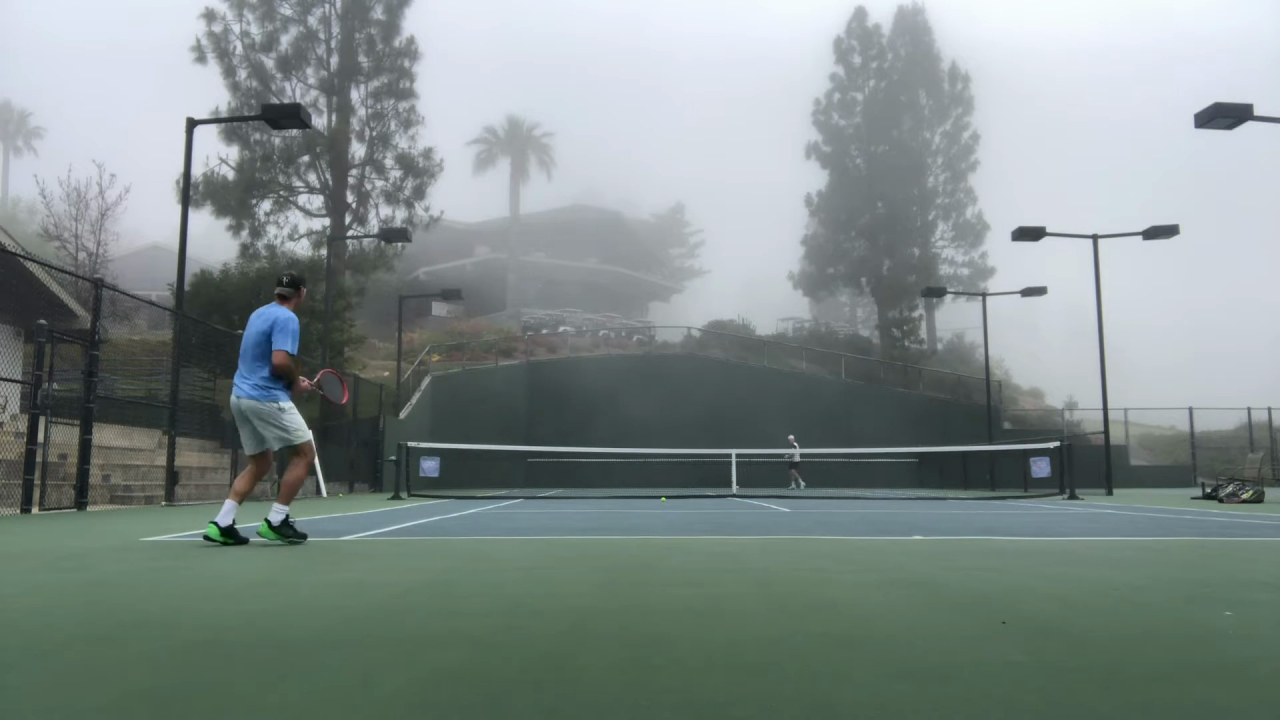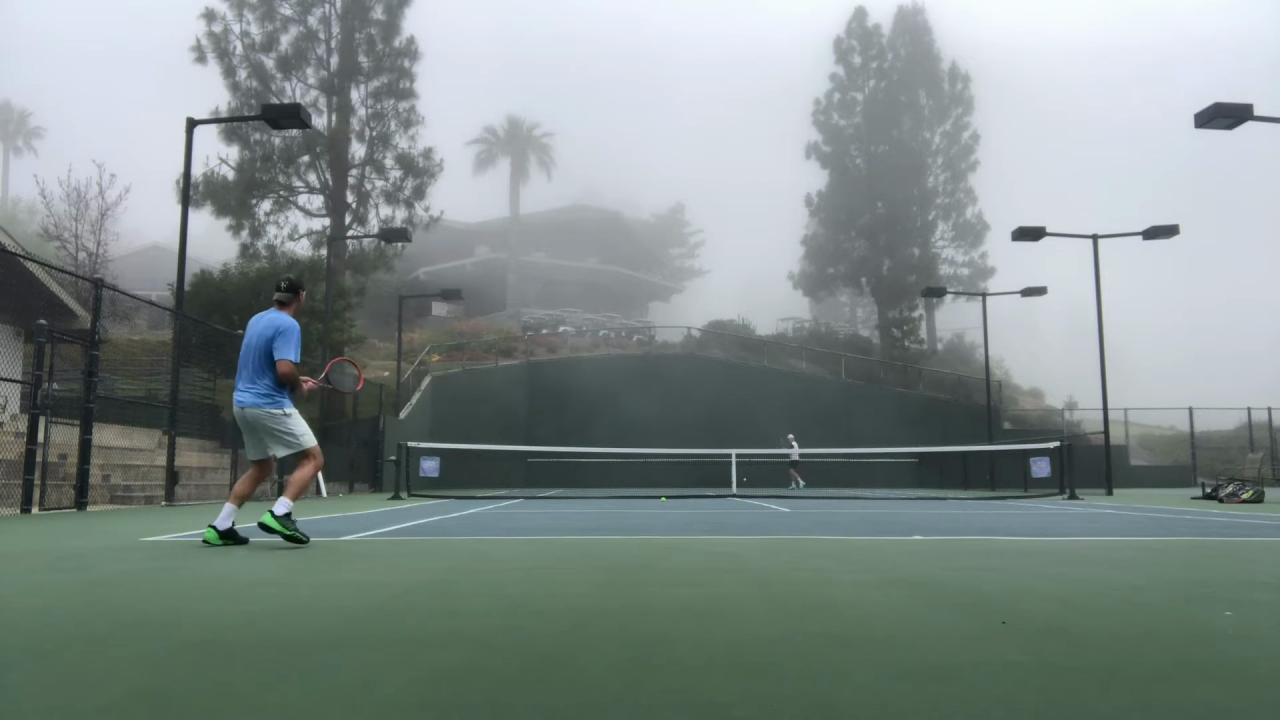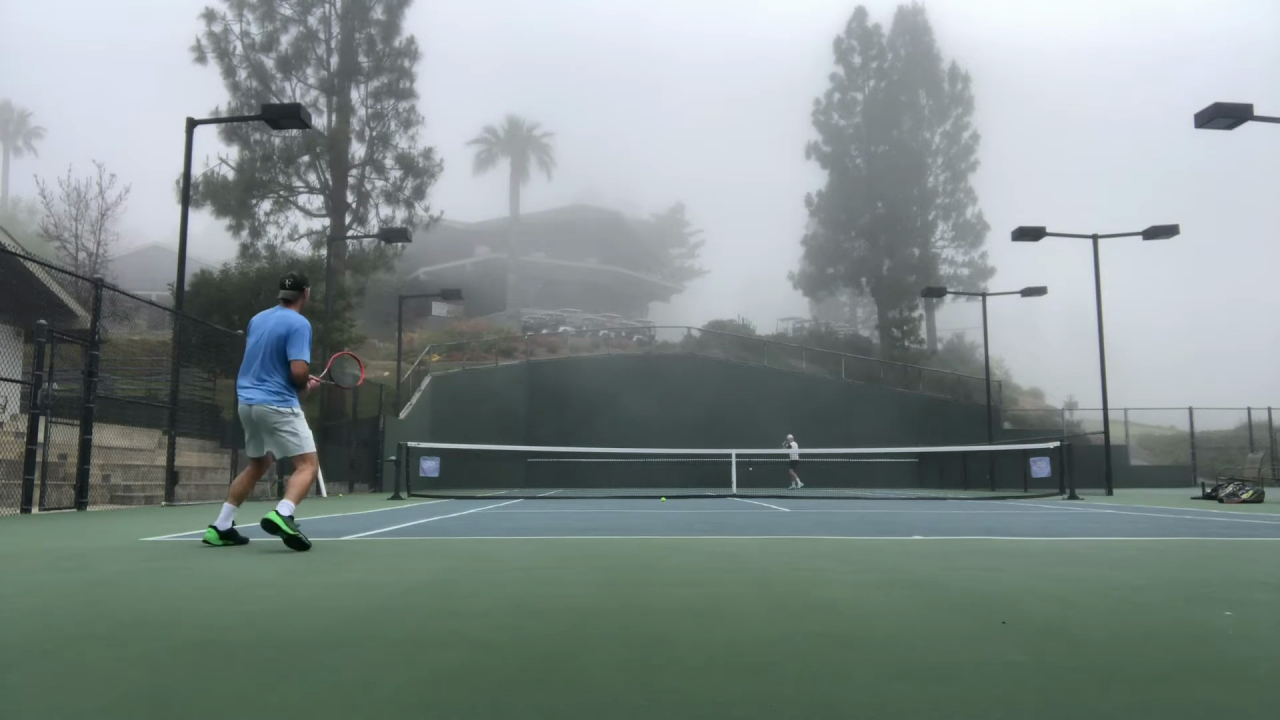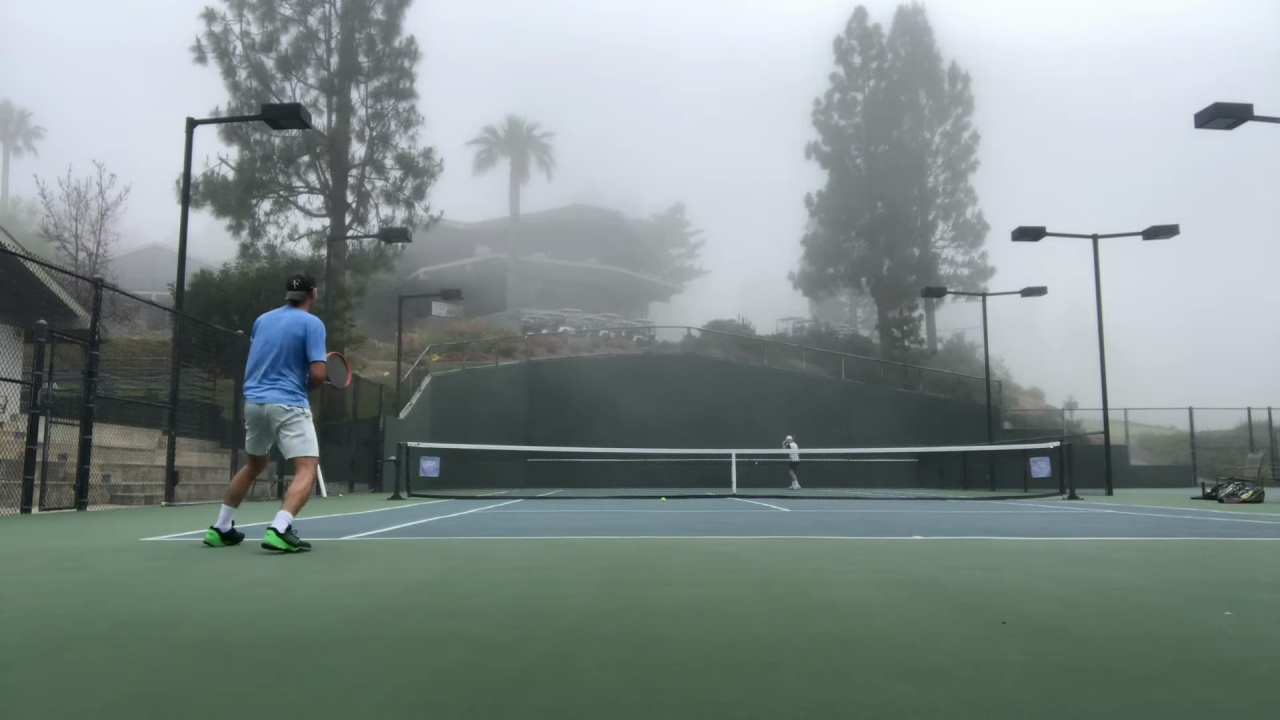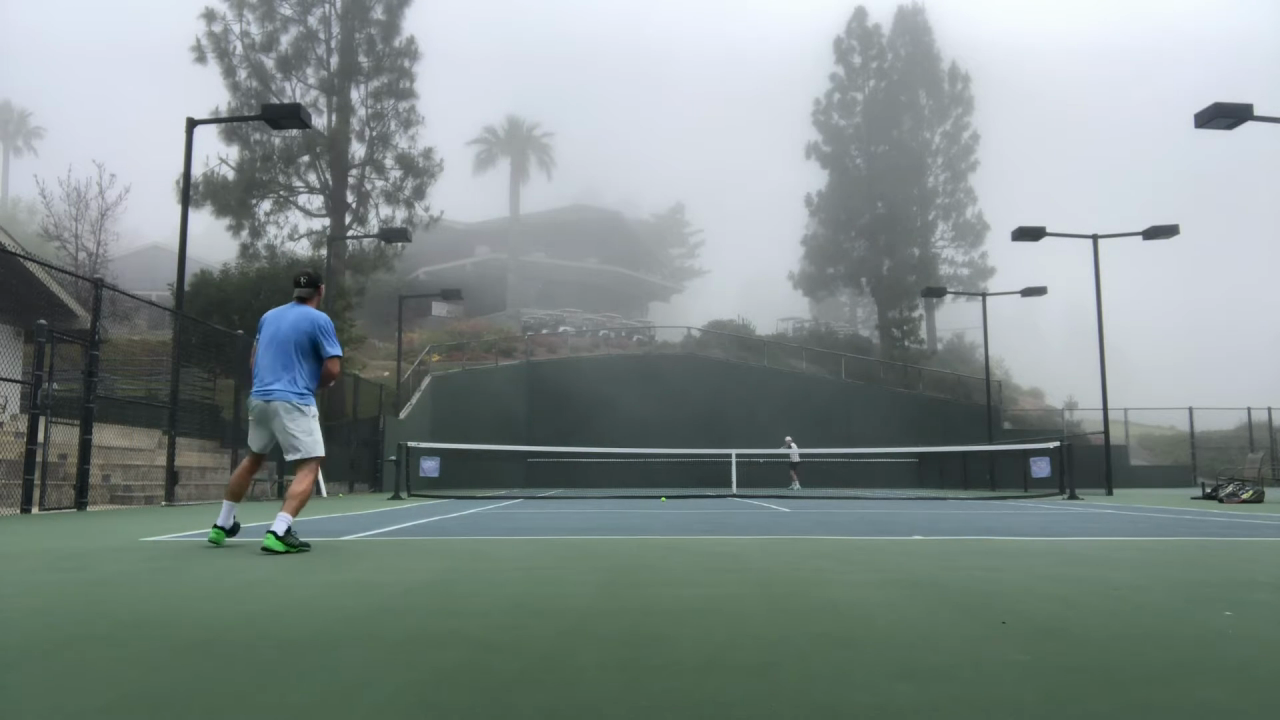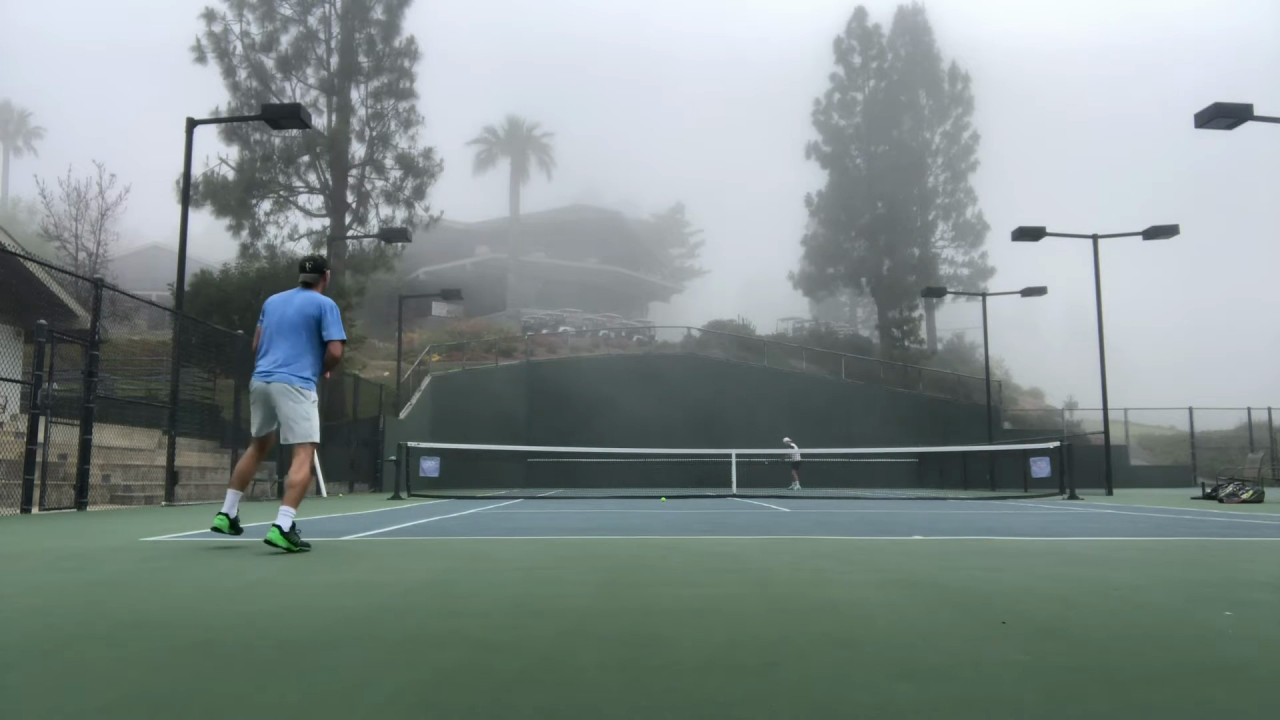
dt=0.1s
person 1, frame 1
left shoulder: (257, 315)
right shoulder: (287, 320)
right elbow: (279, 362)
left wrist: (291, 379)
right wrist: (295, 382)
left hip: (241, 398)
right hip: (267, 399)
left knee: (259, 464)
right knee: (304, 454)
left ankle: (221, 523)
right ankle: (278, 518)
person 1, frame 2
left shoulder: (256, 320)
right shoulder: (288, 326)
right elbow: (284, 370)
left wrist: (296, 382)
right wrist: (299, 386)
left hip: (243, 404)
right hip: (271, 406)
left knee: (261, 467)
right knee: (313, 460)
left ankle: (220, 527)
right ankle: (277, 514)
person 1, frame 3
left shoulder: (257, 319)
right shoulder: (299, 324)
right elbow: (299, 371)
right wrist: (304, 385)
left hip: (246, 402)
right hip: (278, 405)
left knee: (259, 465)
right knee: (307, 466)
left ankle: (220, 527)
right ankle: (279, 518)
person 1, frame 4
left shoulder: (262, 320)
right shoulder: (312, 324)
right elbow: (319, 374)
right wrist: (309, 385)
left hip: (253, 402)
right hip: (288, 405)
left knee: (254, 464)
right knee: (306, 471)
left ankle: (220, 528)
right ankle: (278, 530)
person 1, frame 5
left shoulder: (269, 316)
right shoulder: (320, 321)
left elbow: (254, 362)
right elbow: (332, 370)
right wrist: (317, 384)
left hip: (259, 398)
right hip: (294, 401)
left knee: (253, 459)
right knee: (308, 470)
left ankle: (223, 524)
right ankle: (278, 533)
person 1, frame 6
left shoulder: (272, 301)
right shoulder: (325, 305)
left elbow: (256, 346)
right elbow: (335, 353)
right wrist: (320, 370)
left hip: (261, 381)
right hip: (295, 385)
left knee: (259, 448)
right knee: (303, 458)
left ankle: (227, 514)
right ankle: (282, 527)
